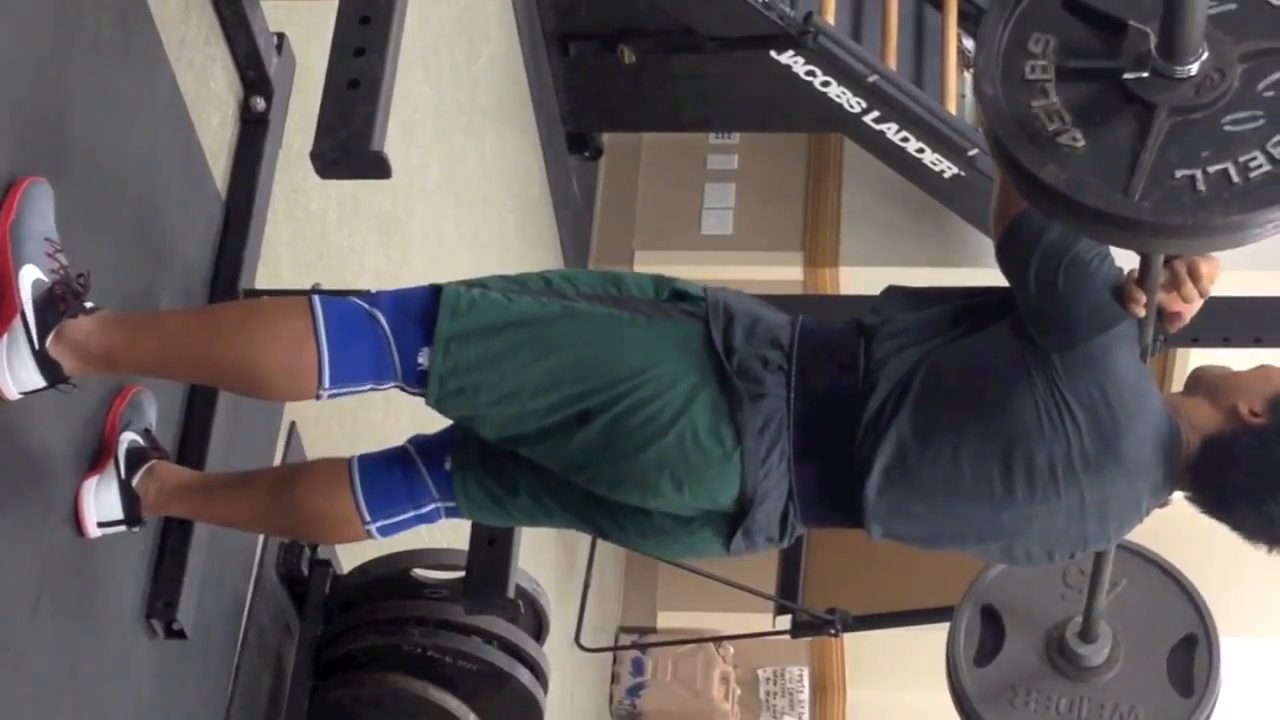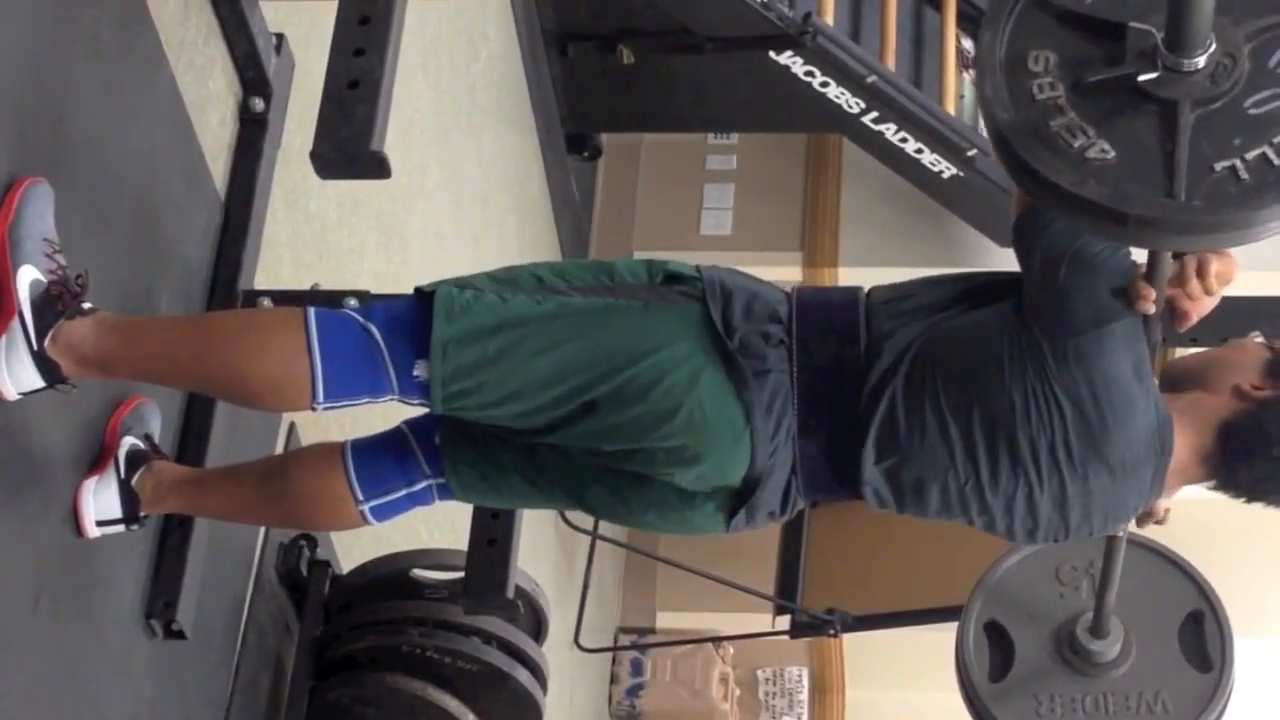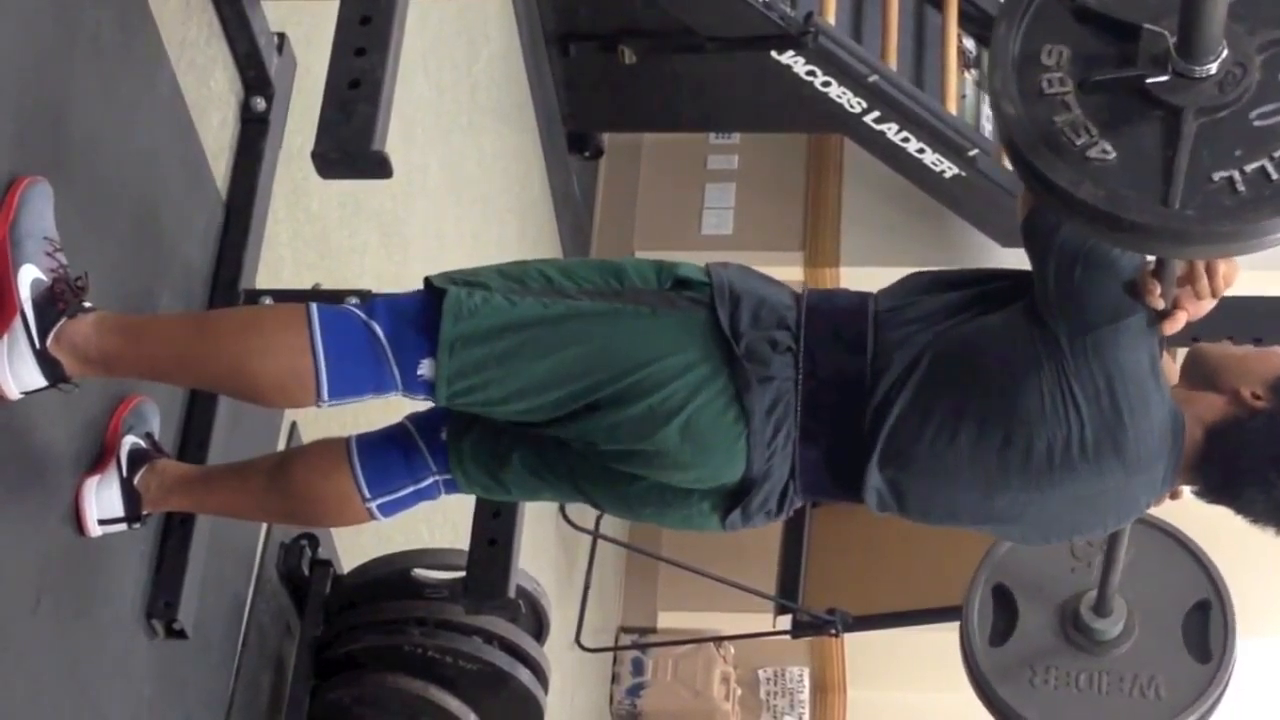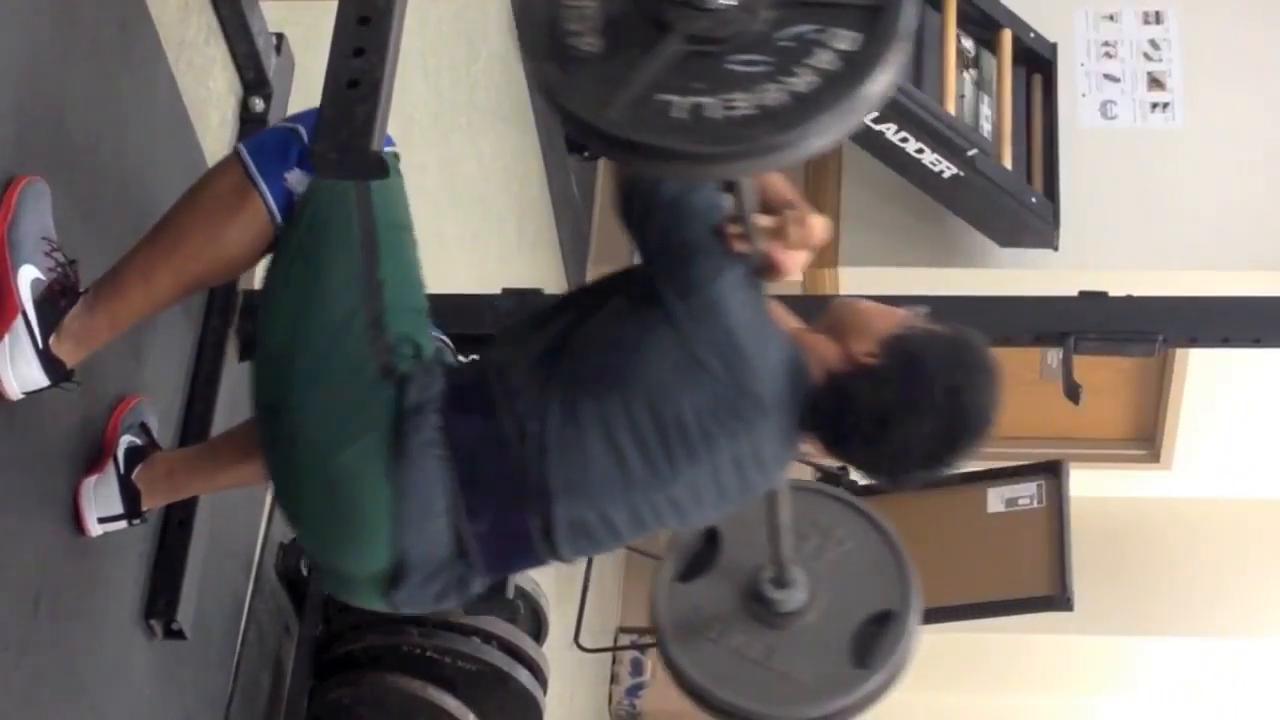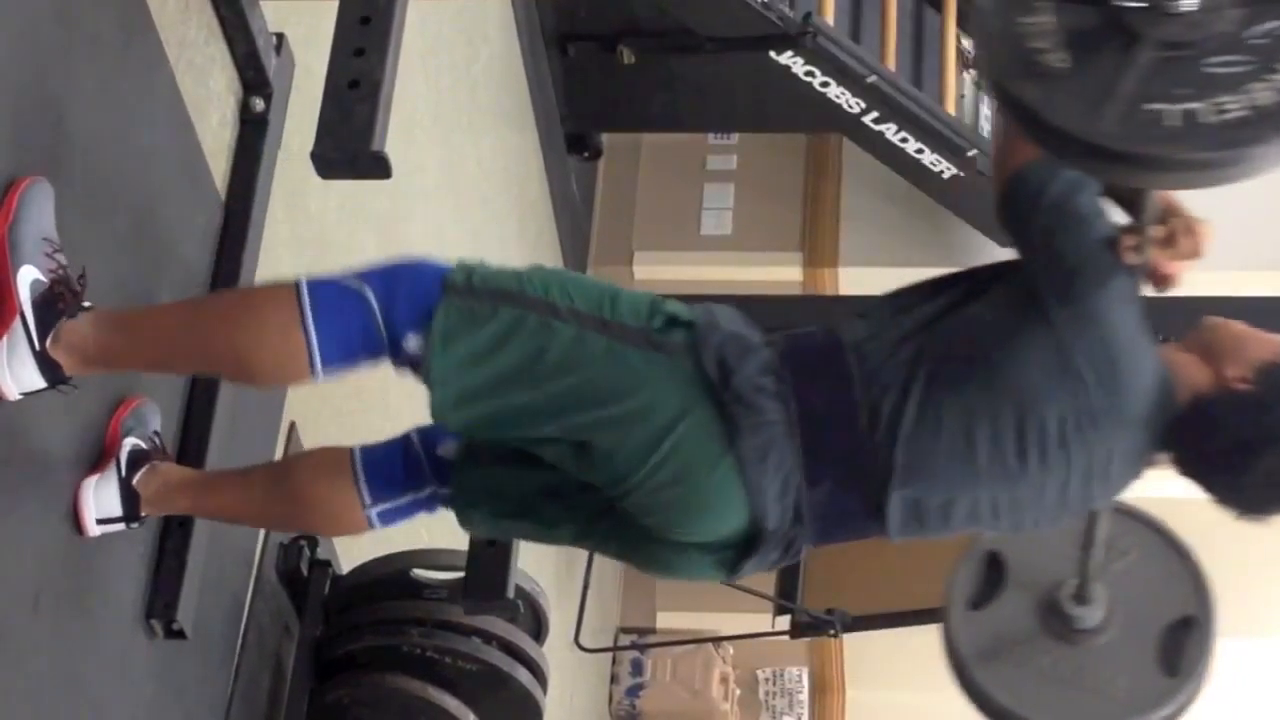
dt=1s
person 1, frame 1
left shoulder: (1099, 373)
right shoulder: (1107, 508)
left elbow: (1023, 182)
left hip: (712, 396)
right hip: (735, 496)
left knee: (372, 337)
right knee: (411, 482)
right ankle: (150, 485)
person 1, frame 2
left shoulder: (1099, 367)
right shoulder: (1105, 498)
right wrist: (1165, 291)
left hip: (716, 370)
right hip: (741, 474)
left knee: (362, 354)
right knee: (402, 464)
right ankle: (147, 485)
person 1, frame 3
left shoulder: (1110, 377)
right shoulder: (1119, 487)
left elbow: (1056, 211)
left wrist: (1146, 298)
right wrist: (1165, 303)
right hip: (742, 470)
left knee: (379, 341)
right knee: (422, 456)
right ankle: (154, 482)
person 1, frame 4
left shoulder: (724, 330)
right shoulder: (765, 454)
left elbow: (651, 173)
right wrist: (771, 252)
left hip: (364, 486)
right hip: (412, 559)
left knee: (319, 147)
right knee: (424, 362)
right ankle: (149, 480)
person 1, frame 5
left shoulder: (1103, 333)
right shoulder: (1103, 463)
left elbow: (1022, 159)
left hip: (711, 427)
right hip: (711, 522)
left knee: (397, 303)
right knee: (427, 468)
right ankle: (151, 487)
